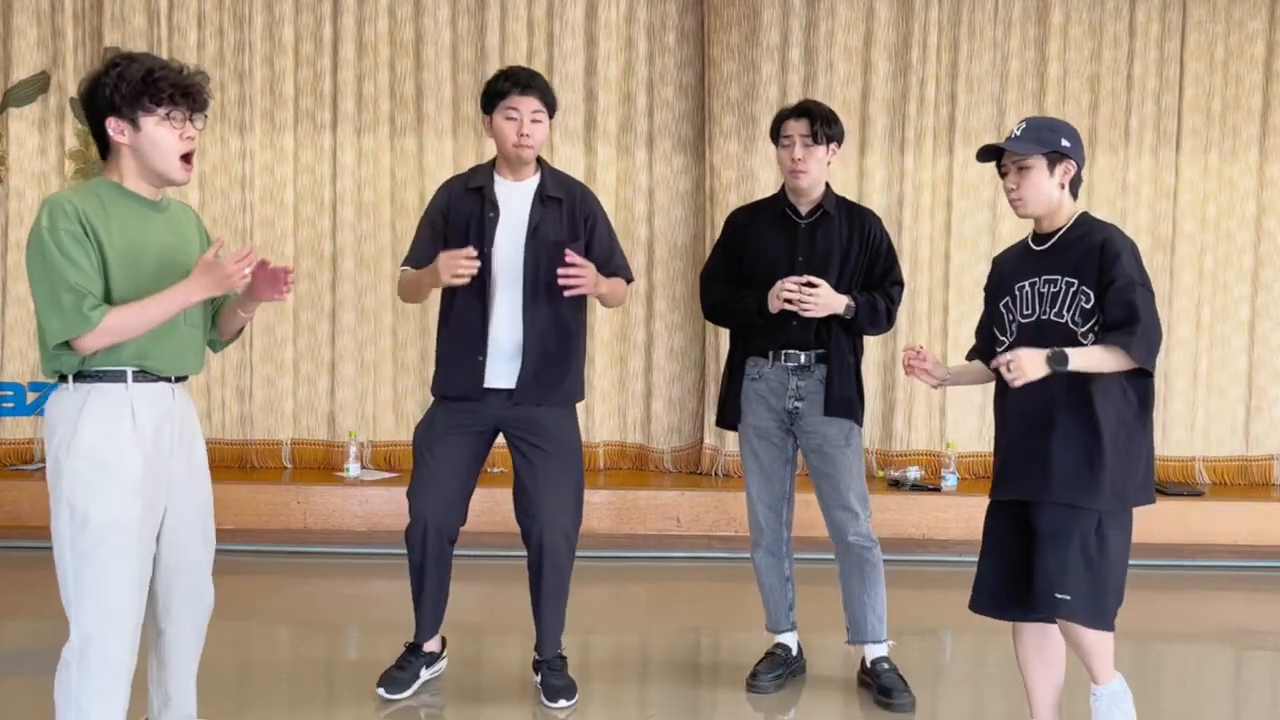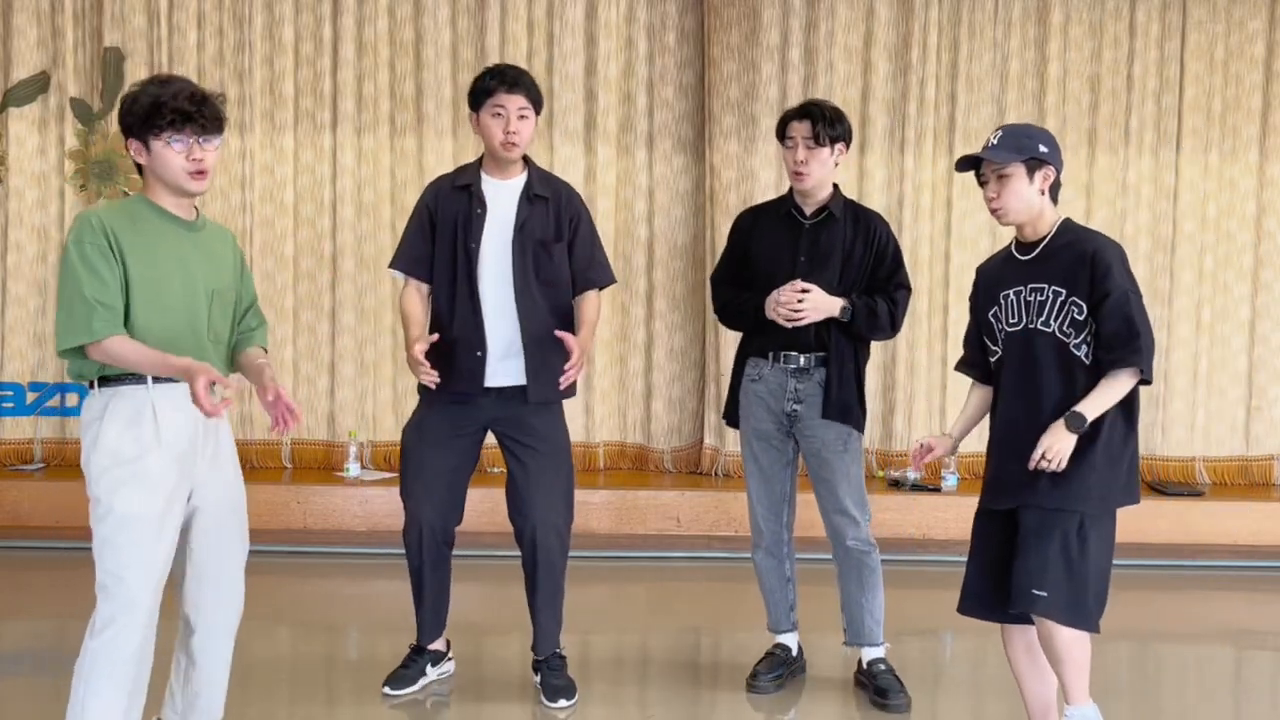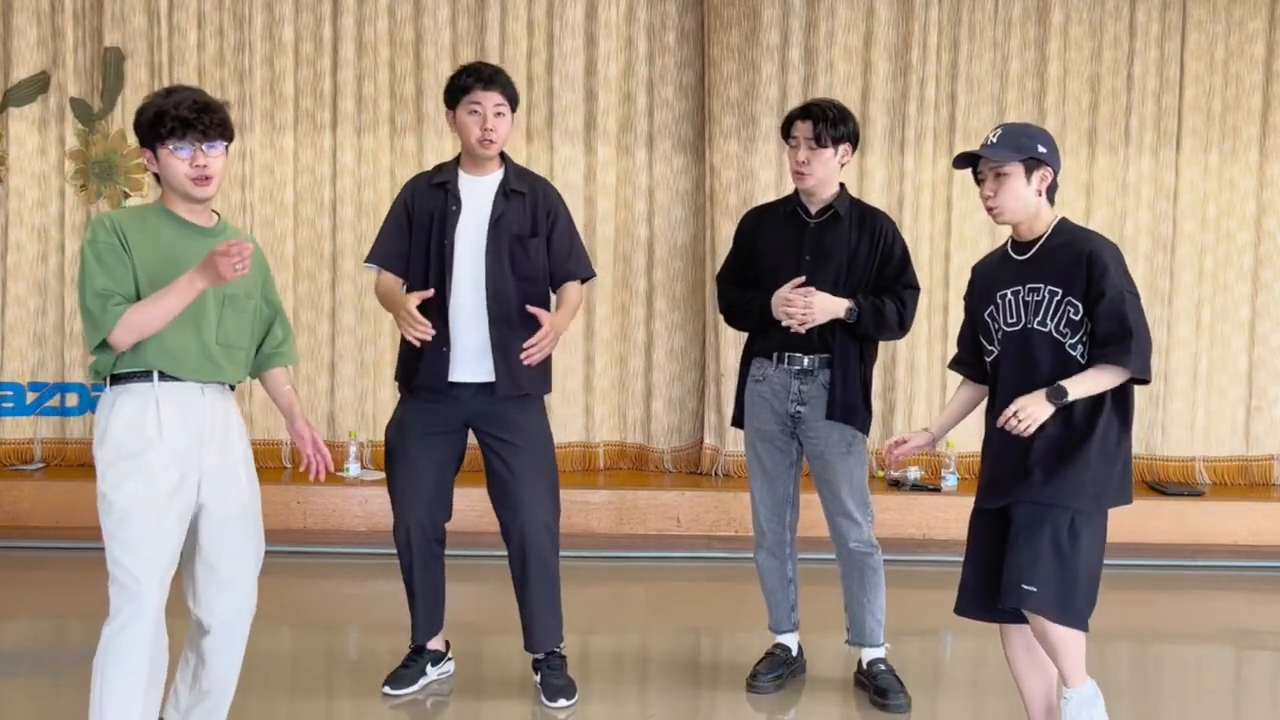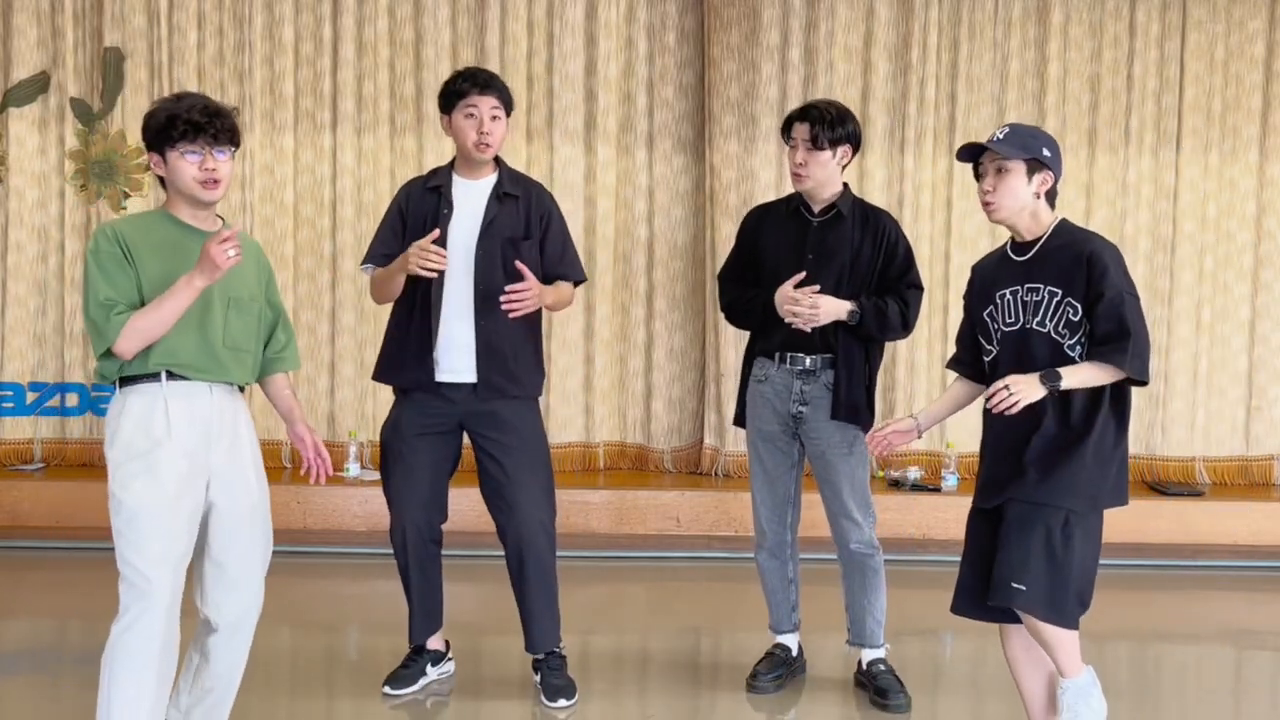
dt=0.3s
person 1, frame 1
left shoulder: (576, 201)
right shoulder: (456, 197)
left elbow: (620, 287)
right elbow: (407, 285)
left wrist: (596, 285)
right wrist: (433, 276)
left hip: (545, 393)
right hip: (464, 389)
left knee: (553, 527)
right knee: (429, 516)
left ankle: (549, 655)
right ankle: (426, 645)
person 1, frame 2
left shoulder: (560, 201)
right shoulder: (443, 196)
left elbow: (589, 288)
right elbow: (413, 283)
left wrist: (583, 342)
right wrist: (415, 341)
left hip: (532, 392)
right hip: (452, 389)
left knee: (545, 524)
right knee: (426, 519)
left ankle: (548, 655)
right ankle: (431, 645)
person 1, frame 3
left shoulder: (538, 196)
right shoulder: (421, 193)
left elbow: (572, 280)
right elbow: (384, 279)
left wrist: (558, 322)
right wrist: (400, 303)
left hip: (511, 387)
right hip: (431, 385)
left knee: (533, 521)
right knee: (416, 519)
left ankle: (547, 654)
right ankle: (430, 647)
person 1, frame 4
left shoulder: (532, 200)
right shoulder: (416, 197)
left elbow: (567, 285)
right elbow: (378, 289)
left wrist: (542, 295)
right wrist: (403, 264)
left hip: (505, 388)
right hip: (425, 387)
left knee: (529, 521)
right knee: (412, 519)
left ankle: (547, 653)
right ankle: (429, 646)
person 2, frame 1
left shoulder: (185, 221)
right shoulder: (69, 214)
left elbow: (214, 329)
right elbow: (85, 331)
left wrist: (249, 296)
right wrist: (193, 287)
left hip: (175, 413)
right hip: (101, 416)
left knee: (189, 595)
right knee: (108, 611)
person 2, frame 2
left shoulder: (222, 241)
right shoulder: (101, 227)
left elbow: (242, 337)
right elbow: (96, 338)
left wrist: (265, 382)
right wrist: (182, 368)
left hip: (206, 425)
right hip: (132, 420)
left knee: (219, 598)
right knee: (130, 601)
person 2, frame 3
left shoulder: (243, 246)
right shoulder: (115, 230)
left elbow: (267, 348)
right elbow: (119, 331)
left wrist: (297, 418)
right wrist: (200, 277)
left hip: (221, 419)
right hip: (143, 416)
left knee: (232, 596)
right knee: (140, 597)
person 2, frame 4
left shoulder: (248, 253)
right shoulder: (119, 238)
left elbow: (270, 352)
right elbow: (123, 340)
left wrist: (297, 423)
right wrist: (198, 276)
left hip: (231, 420)
right hip: (154, 415)
left knee: (239, 595)
right knee: (152, 595)
person 3, frame 1
left shoulder: (860, 224)
right shoulder: (746, 222)
left elbow: (887, 304)
right elbow: (712, 298)
left wrist: (843, 303)
right wrist: (765, 301)
left hip: (828, 384)
right hip: (761, 381)
left knee: (853, 525)
right knee: (767, 524)
left ankle: (875, 658)
right ankle: (785, 644)
person 3, frame 2
left shoulder: (867, 227)
right shoulder: (754, 223)
left elbow: (892, 311)
right elbow: (723, 299)
left wrist: (836, 306)
right wrist: (763, 306)
left hip: (830, 387)
right hip: (762, 382)
left knee: (851, 527)
right knee: (768, 524)
left ankle: (872, 657)
right ankle: (785, 644)
person 3, frame 3
left shoulder: (873, 227)
right shoulder: (760, 222)
left elbow: (901, 310)
right elbow: (729, 299)
left wrist: (842, 308)
right wrist: (769, 305)
left hip: (834, 388)
right hip: (767, 383)
left knee: (854, 528)
right knee: (771, 524)
left ankle: (872, 657)
right ankle: (786, 644)
person 3, frame 4
left shoulder: (876, 227)
right shoulder: (762, 221)
left elbow: (905, 310)
right elbow: (730, 297)
left wrist: (845, 310)
right wrist: (773, 302)
left hip: (836, 388)
right hip: (769, 384)
left knee: (855, 529)
right knee: (771, 524)
left ankle: (871, 657)
right ankle: (786, 643)
person 4, frame 1
left shoulder: (1108, 249)
right shoulder: (1008, 265)
left elbow: (1137, 347)
left wrist: (1052, 359)
right wrist: (943, 373)
left hip: (1091, 461)
right hip: (1021, 462)
left knee: (1072, 594)
right knee: (1022, 601)
person 4, frame 2
left shoulder: (1096, 256)
right shoulder: (992, 273)
left elbow: (1132, 361)
left wrist: (1073, 422)
right wrist: (951, 438)
left hip: (1078, 465)
right hip: (1011, 466)
left knee: (1051, 594)
right knee: (1011, 603)
person 4, frame 3
left shoulder: (1093, 256)
right shoulder: (988, 273)
left elbow: (1128, 357)
left wrist: (1054, 395)
right wrist: (933, 433)
left hip: (1074, 460)
right hip: (1005, 462)
left knee: (1042, 589)
right knee: (1006, 602)
person 4, frame 4
left shoulder: (1092, 257)
right shoulder: (987, 273)
left elbow: (1126, 358)
left wrist: (1045, 380)
right wrist: (919, 423)
left hip: (1071, 460)
right hip: (1004, 461)
left knee: (1032, 587)
right knee: (1003, 601)
